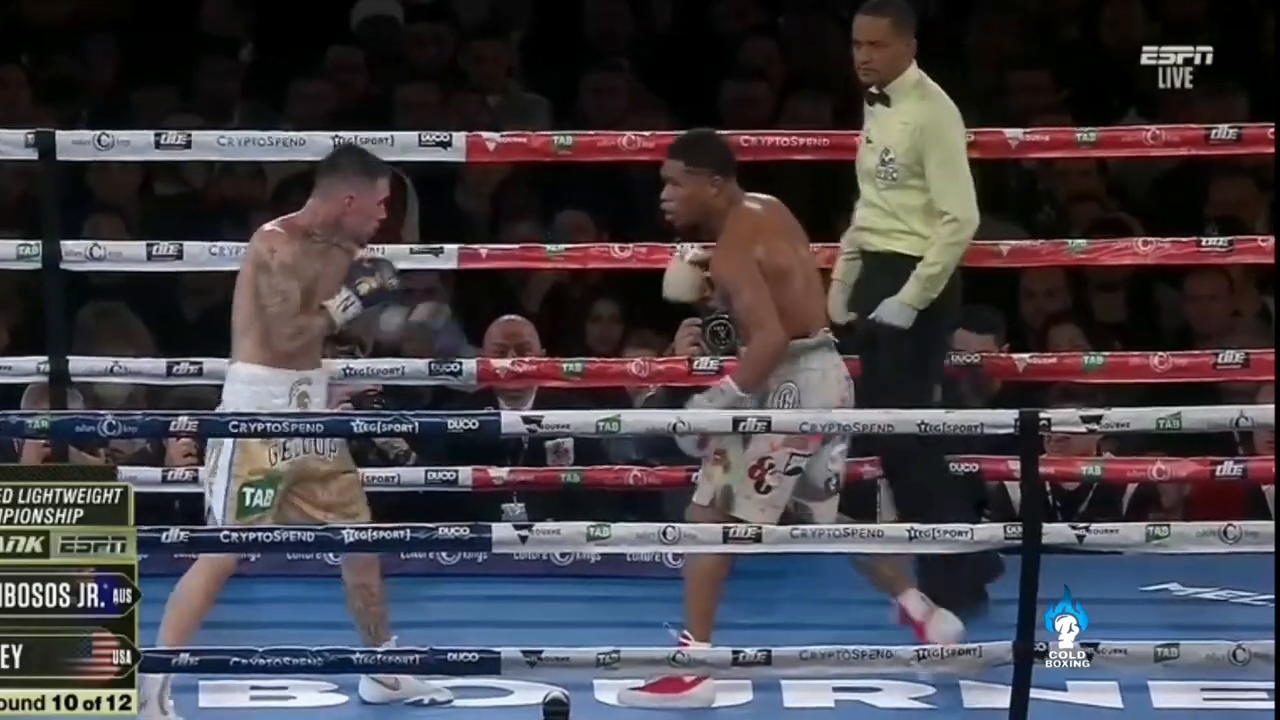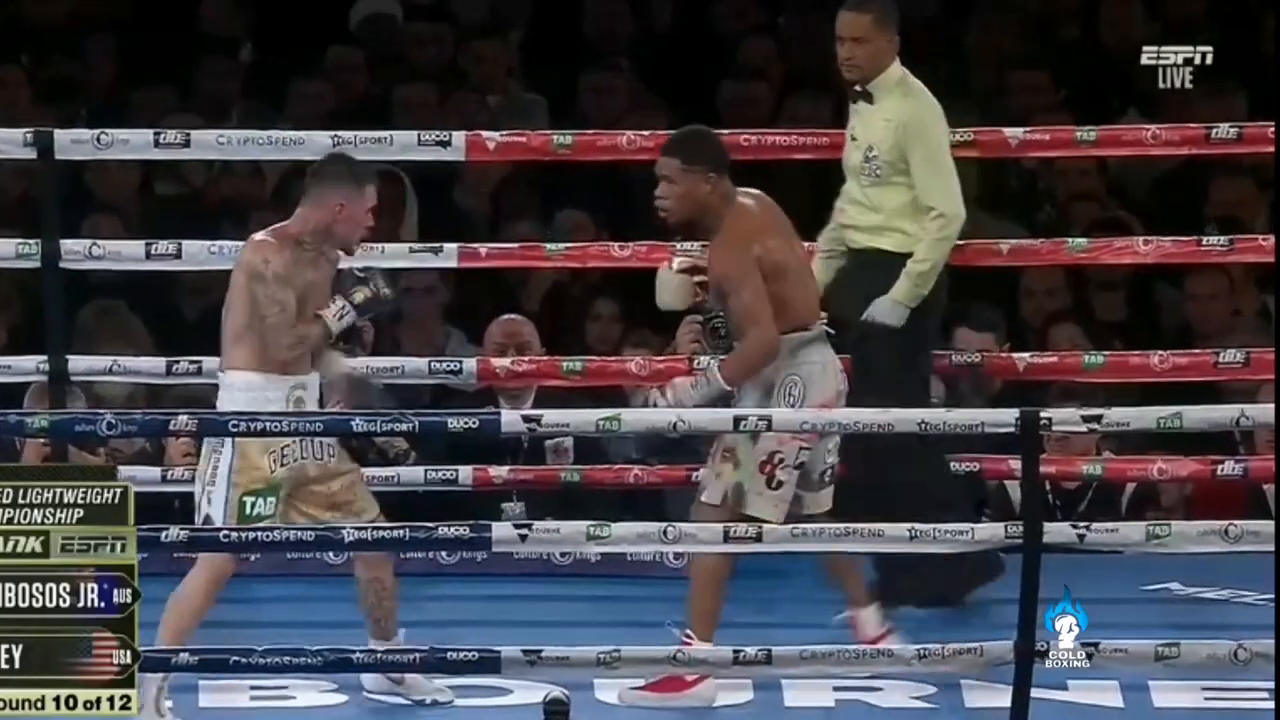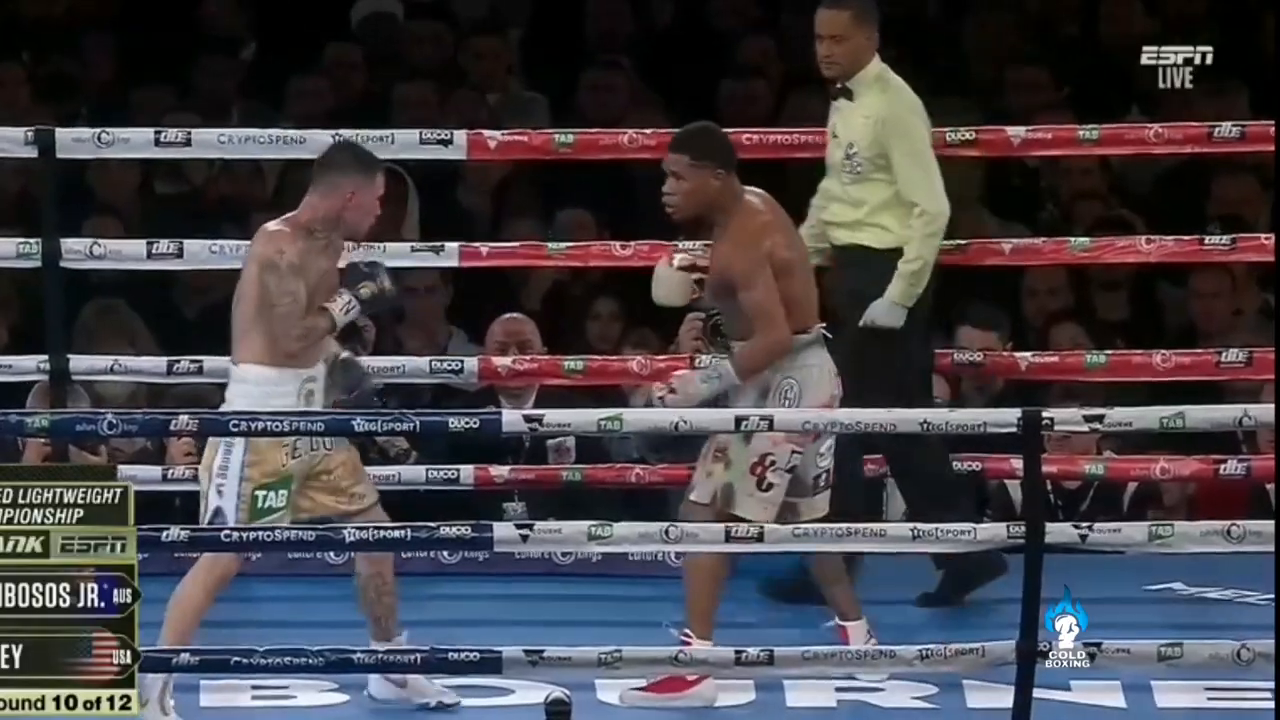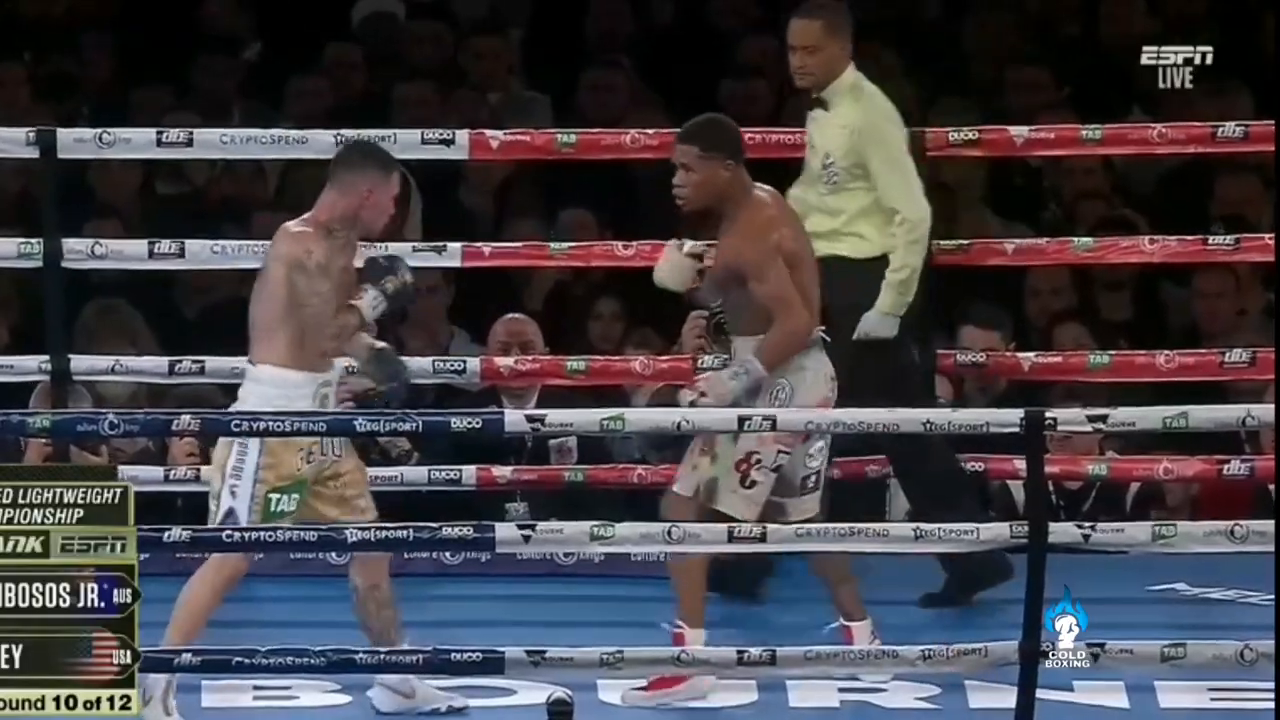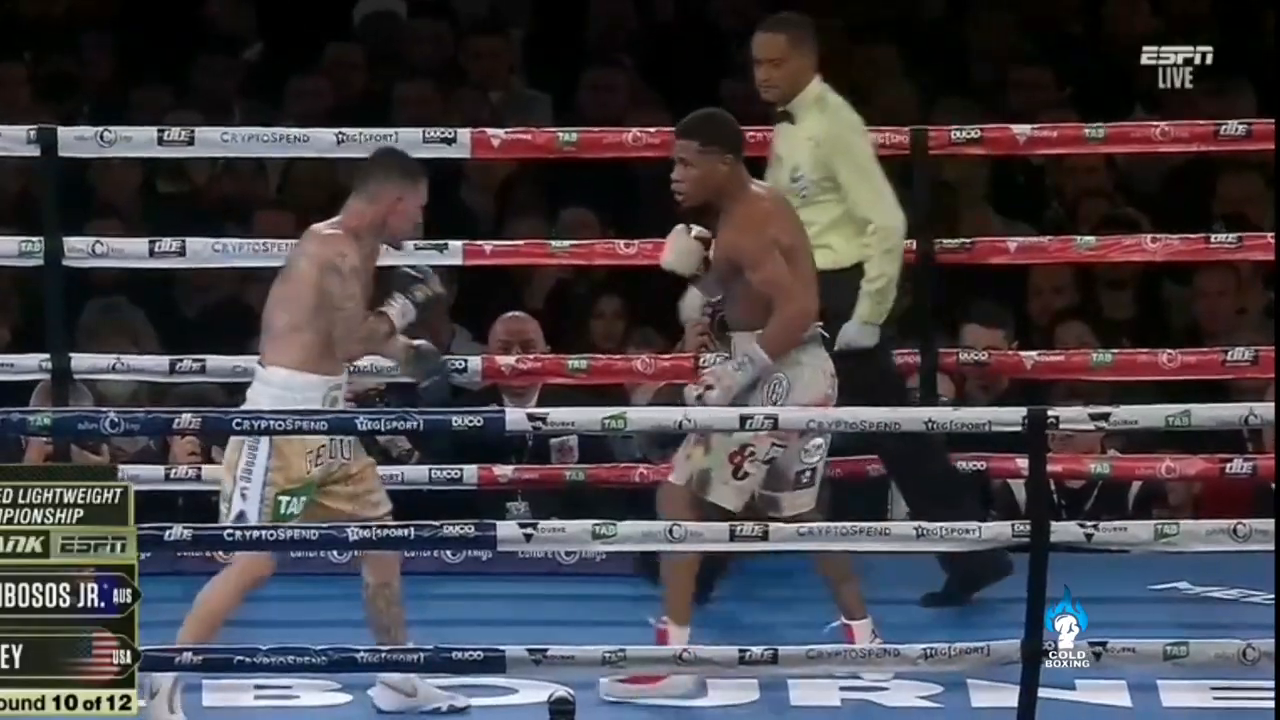
dt=0.1s
person 1, frame 1
left shoulder: (932, 112)
right shoulder: (874, 106)
left elbow: (960, 218)
left wrist: (912, 298)
right wrist: (846, 277)
left hip: (914, 280)
right hip: (877, 276)
left knee: (899, 426)
right knee: (894, 427)
left ankle: (954, 564)
right ankle: (955, 558)
person 1, frame 2
left shoulder: (914, 108)
right shoulder: (860, 103)
left elbow: (946, 214)
left wrist: (902, 296)
right wrist: (821, 271)
left hip: (900, 276)
right hip: (863, 274)
left knee: (872, 427)
right knee: (898, 425)
left ankle: (924, 563)
right ankle: (951, 556)
person 1, frame 3
left shoulder: (894, 104)
right shoulder: (844, 101)
left elbow: (931, 209)
left wrist: (898, 295)
left hip: (881, 271)
right hip: (852, 267)
left knee: (852, 418)
right ankle: (967, 552)
person 1, frame 4
left shoulder: (867, 113)
right shoulder: (822, 110)
left elbow: (912, 215)
right elbow: (809, 198)
left wrist: (890, 305)
left hip: (865, 282)
right hip: (835, 280)
right knee: (904, 428)
right ankle: (974, 554)
person 1, frame 5
left shoulder: (833, 123)
right shoulder: (789, 124)
left elbow: (886, 223)
left wrist: (867, 314)
left hip: (838, 291)
right hip: (821, 291)
right knee: (900, 433)
right ankle: (975, 551)
person 2, frame 1
left shoulder: (737, 248)
right shoulder: (762, 210)
left elbow: (769, 340)
left wrist: (718, 401)
right wrist: (712, 284)
left hip: (794, 382)
right hip: (826, 372)
left knee: (709, 518)
right knee: (820, 514)
left ankle: (695, 669)
right ankle: (921, 615)
person 2, frame 2
left shoulder: (732, 246)
right shoulder: (753, 203)
left elbow: (762, 337)
left wrist: (697, 390)
right wrist: (704, 287)
left hip: (785, 377)
right hip: (813, 369)
left knee: (714, 517)
right knee: (807, 514)
left ankle: (695, 670)
right ankle: (872, 626)
person 2, frame 3
left shoulder: (738, 243)
right shoulder: (753, 205)
left elbow: (775, 334)
left wrist: (704, 383)
right wrist: (701, 286)
left hip: (781, 380)
right hip: (804, 374)
left knee: (706, 515)
right knee: (803, 515)
left ankle: (693, 668)
right ankle: (857, 637)
person 2, frame 4
left shoulder: (746, 235)
right shoulder: (760, 202)
left elbow: (796, 324)
left wrist: (732, 381)
right wrist: (704, 277)
left hip: (777, 381)
right hip: (800, 376)
left knee: (684, 509)
right knee: (797, 515)
right ankle: (863, 639)
person 2, frame 5
left shoulder: (746, 227)
right shoulder: (763, 204)
left elbow: (797, 309)
left wrist: (735, 373)
right wrist: (705, 266)
left hip: (780, 378)
right hip: (803, 373)
left knee: (679, 501)
right knee: (797, 511)
left ankle: (669, 656)
right ankle: (862, 636)
person 3, frame 1
left shoulder: (337, 249)
right shoulder: (277, 243)
right elbow: (286, 338)
right wrist: (352, 298)
left hip: (310, 416)
right hip: (257, 417)
right knee: (221, 556)
left ankle: (384, 671)
person 3, frame 2
left shoulder: (322, 256)
right shoulder: (269, 253)
right elbow: (284, 347)
right wrist: (348, 307)
left hip: (303, 420)
right knee: (219, 560)
left ankle: (388, 665)
person 3, frame 3
left shoulder: (325, 242)
right shoulder: (282, 243)
right elbow: (292, 337)
left wrist: (338, 360)
right wrist: (355, 298)
left hip: (311, 414)
right hip: (262, 415)
left knee: (373, 530)
right knee: (225, 556)
left ankle: (392, 669)
person 3, frame 4
left shoulder: (340, 242)
right shoulder: (304, 243)
right elbow: (323, 337)
left wrist: (371, 350)
right wrist: (378, 294)
left hip: (319, 418)
right hip: (273, 418)
left knee: (370, 544)
right knee: (233, 556)
person 3, frame 5
left shoulder: (349, 246)
right shoulder: (338, 249)
right elbow: (351, 341)
left wrist: (407, 349)
right wrist: (407, 303)
left hip: (325, 418)
right knee: (252, 562)
